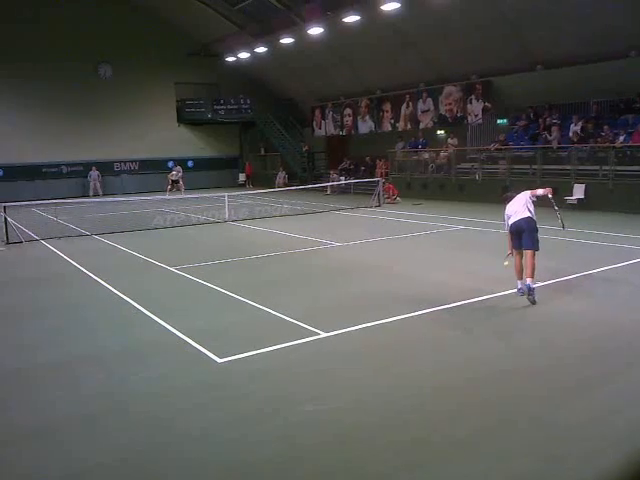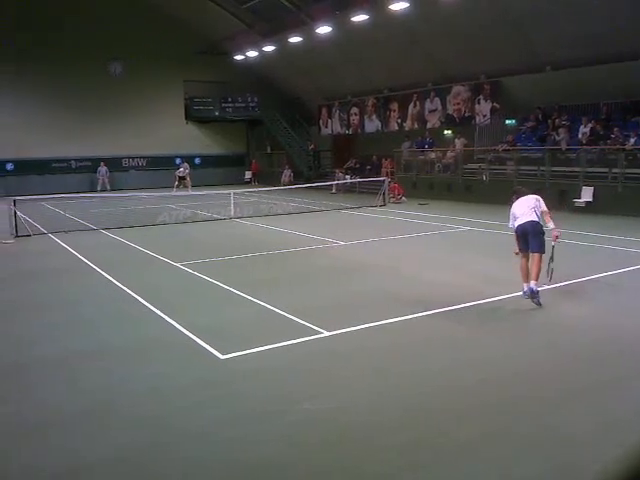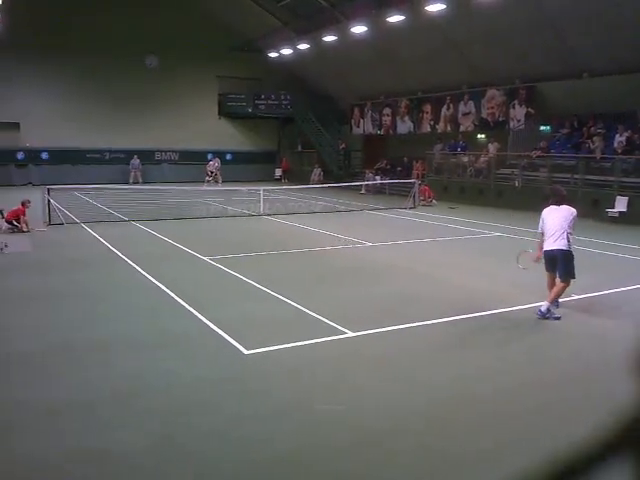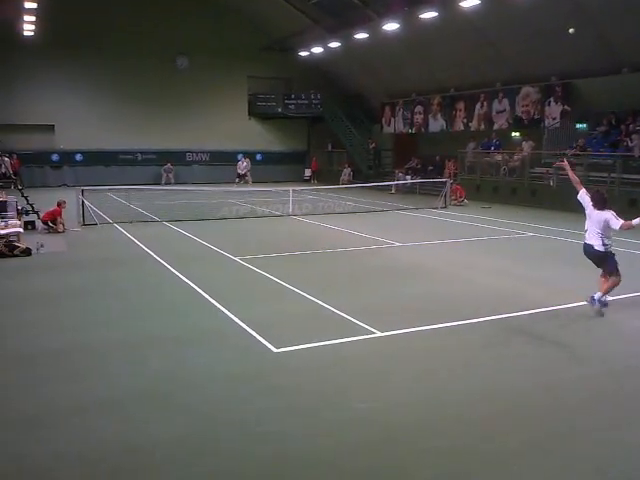
dt=1s
person 1, frame 1
left shoulder: (508, 208)
right shoulder: (524, 195)
left elbow: (509, 232)
right elbow: (534, 192)
left wrist: (510, 249)
right wrist: (544, 191)
left hip: (514, 225)
right hip: (527, 221)
left knee: (518, 255)
right knee: (530, 254)
left ankle: (520, 286)
right ankle: (529, 285)
person 1, frame 2
left shoulder: (514, 206)
right shoulder: (535, 198)
right elbow: (545, 215)
left wrist: (519, 247)
right wrist: (553, 229)
left hip: (520, 227)
right hip: (533, 224)
left knee: (524, 257)
right knee: (536, 257)
left ankle: (526, 289)
right ankle: (533, 287)
person 1, frame 3
left shoulder: (546, 211)
right shoulder: (572, 211)
left wrist: (540, 251)
left hip: (548, 249)
right hip: (563, 250)
left knee: (551, 275)
right knee: (564, 282)
left ankle: (552, 299)
right ankle: (544, 309)
person 1, frame 4
left shoulder: (588, 205)
right shoulder: (608, 215)
left elbow: (578, 184)
right elbow: (624, 226)
left wrist: (567, 168)
left hip: (588, 247)
right hip: (601, 250)
left knee: (606, 272)
right knee: (615, 278)
left ankle: (601, 298)
right ankle: (597, 298)
